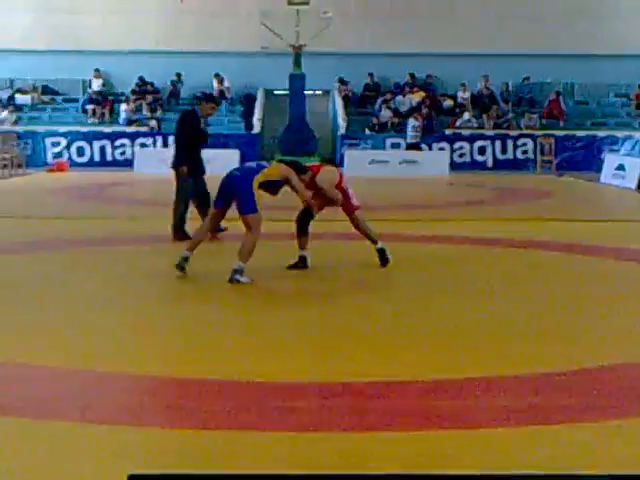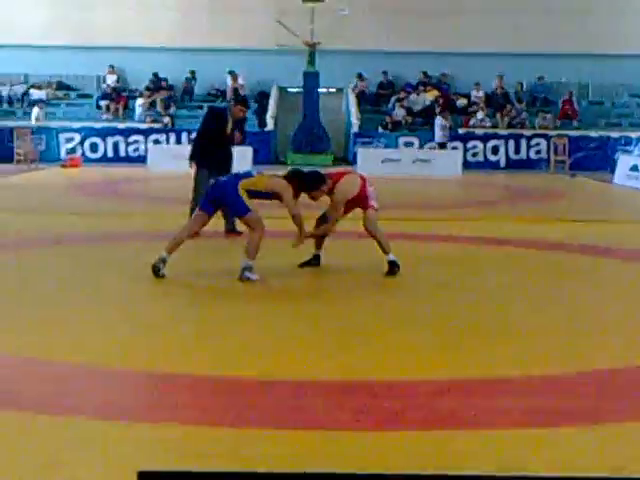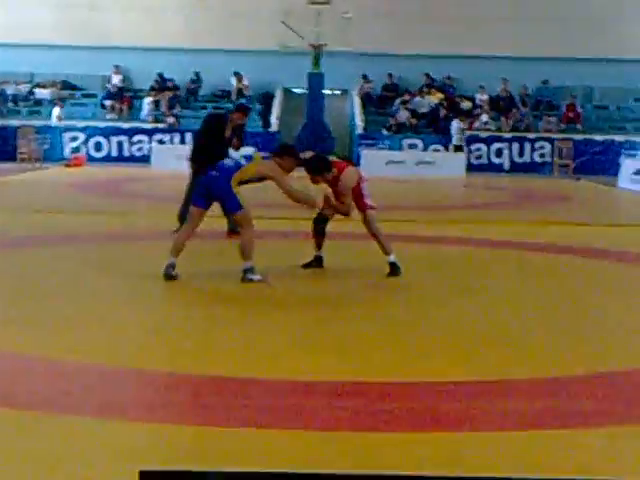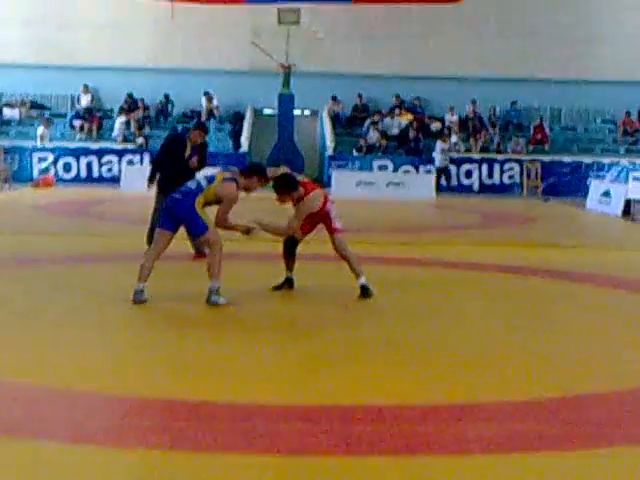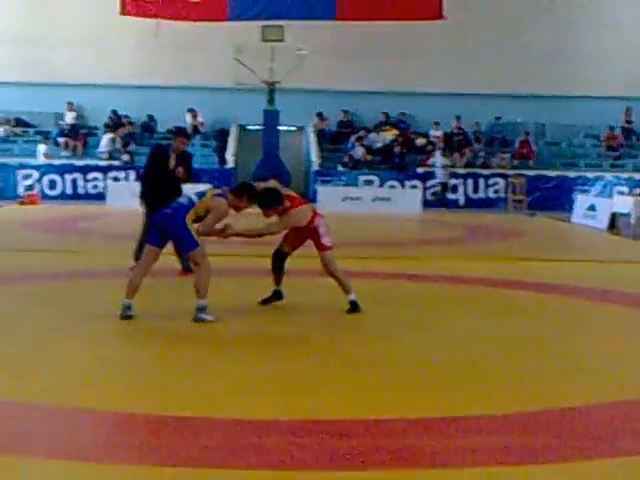
dt=0.4s
person 1, frame 1
left shoulder: (270, 167)
right shoulder: (290, 172)
left elbow: (272, 190)
right elbow: (305, 196)
right wrist: (312, 207)
left hip: (230, 177)
right hip: (245, 184)
left knee: (211, 222)
right knee: (254, 230)
left ankle: (185, 258)
right ankle: (237, 272)
person 1, frame 2
left shoulder: (275, 181)
right shoulder: (285, 186)
left elbow: (290, 203)
right elbow: (294, 212)
right wrist: (302, 232)
left hip: (220, 184)
right hip: (233, 189)
left knee: (192, 226)
right knee: (257, 228)
left ankle: (162, 260)
right ankle: (247, 270)
person 1, frame 3
left shoulder: (261, 159)
right shoulder: (272, 168)
right elbow: (292, 193)
right wrist: (318, 204)
left hip: (208, 178)
right hip: (224, 184)
left knee: (190, 225)
right knee: (247, 226)
left ankle: (170, 266)
right ankle: (248, 271)
person 1, frame 4
left shoulder: (231, 175)
right shoulder: (232, 192)
right elbow: (220, 222)
right wrist: (239, 228)
left hip: (174, 200)
right hip: (189, 206)
left knee: (156, 248)
right knee: (215, 246)
left ankle: (139, 291)
right ankle: (213, 293)
person 1, frame 5
left shoulder: (219, 193)
right shoulder: (223, 206)
right elbow: (202, 230)
left hip: (162, 216)
right hip: (178, 220)
left knee: (144, 264)
right knee: (203, 264)
left ankle: (127, 307)
right ankle: (200, 311)
person 2, frame 1
left shoulder: (201, 119)
right shoulder: (187, 116)
right elbow: (179, 140)
left wrist: (204, 137)
right wrist: (181, 163)
left hip: (195, 163)
right hip: (185, 164)
left knee: (203, 196)
right knee: (183, 197)
right ankle: (178, 231)
person 2, frame 2
left shoulder: (240, 120)
right shoulder: (215, 113)
right elbow: (200, 135)
right wrist: (194, 156)
left hip: (223, 161)
right hip: (206, 160)
right knee: (200, 192)
left ankle: (230, 226)
person 2, frame 3
left shoulder: (239, 126)
right shoulder: (214, 118)
right elbow: (199, 138)
right wrist: (194, 159)
left hip: (220, 163)
right hip: (203, 162)
right knee: (192, 193)
left ankle: (232, 227)
right ankle: (183, 223)
person 2, frame 4
left shoulder: (202, 145)
right shoulder: (174, 138)
left elbow: (203, 163)
right elbow: (159, 158)
left wrist: (197, 164)
right wrist: (152, 178)
left hip: (186, 185)
right hip: (167, 184)
right knee: (158, 215)
left ankle: (199, 249)
right ankle: (152, 245)
person 2, frame 5
left shoulder: (186, 156)
right shoulder: (157, 150)
left elbow: (189, 177)
right elbow: (147, 173)
left wrist: (183, 175)
right wrist: (144, 195)
left hip: (173, 200)
right hip: (154, 199)
right knee: (147, 231)
left ankle: (185, 264)
right ankle: (139, 261)
person 3, frame 1
left shoulder: (320, 180)
right shoulder: (304, 173)
left elbow: (338, 200)
left hip: (339, 188)
right hip: (324, 190)
left knee: (358, 221)
right knee: (302, 219)
left ankle: (380, 248)
right ankle: (302, 259)
person 3, frame 2
left shoulder: (339, 193)
left elbow: (330, 227)
left wrist: (307, 235)
left hip: (365, 194)
right hip: (349, 197)
left knee: (370, 226)
right knee: (321, 222)
left ankle: (392, 261)
right ankle: (316, 257)
person 3, frame 3
left shoulder: (343, 181)
right shoulder: (325, 165)
left elbow: (347, 210)
right elbow: (308, 155)
left wrist: (331, 203)
left hip: (358, 190)
right hip: (340, 192)
left knee: (371, 226)
right knee: (319, 221)
left ankle: (393, 263)
right ankle: (318, 258)
person 3, frame 4
left shoulder: (306, 204)
right shoulder: (294, 181)
left elbow: (287, 231)
left wrist: (264, 226)
left hip: (326, 212)
right hip: (311, 214)
left knee: (341, 248)
right knee: (290, 242)
left ankle: (364, 285)
right ankle: (289, 280)
person 3, frame 5
left shoulder: (290, 217)
right shoulder: (280, 192)
left elbow: (261, 233)
right elbow: (271, 183)
left wrist: (234, 232)
left hip: (316, 227)
right hip: (300, 227)
left knee: (329, 266)
right knee: (278, 256)
left ankle: (352, 300)
right ankle: (277, 292)
